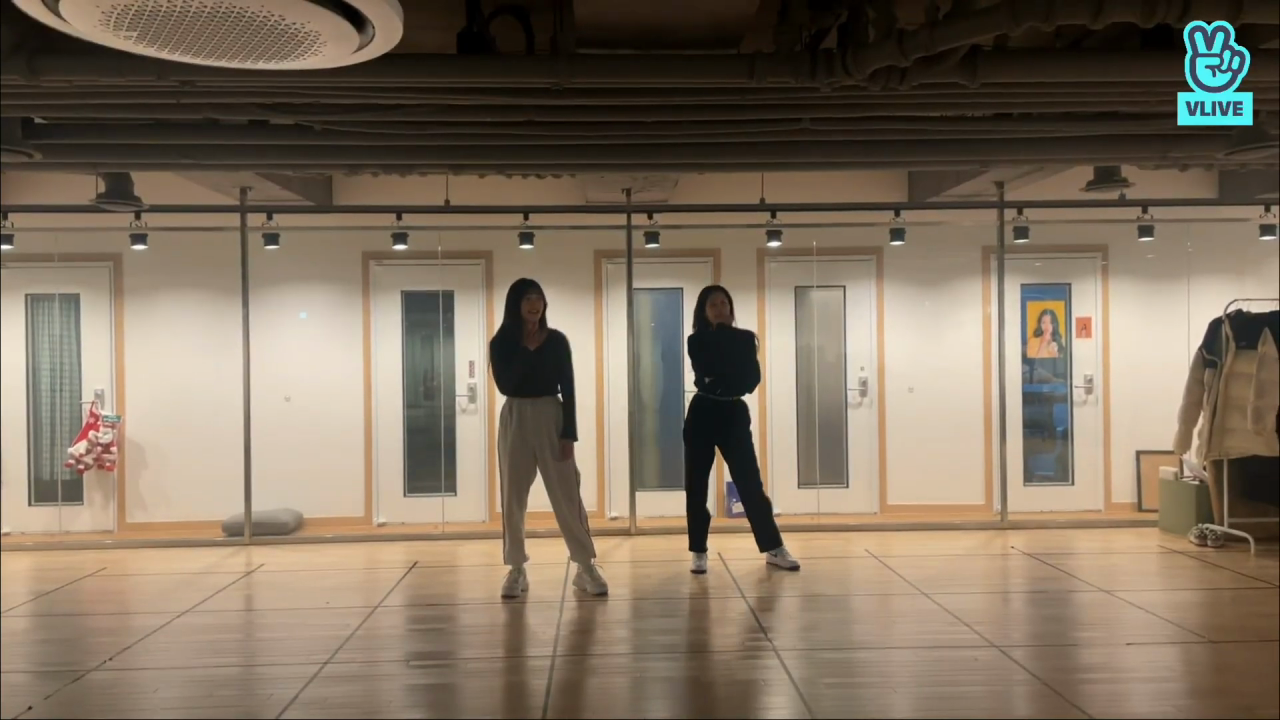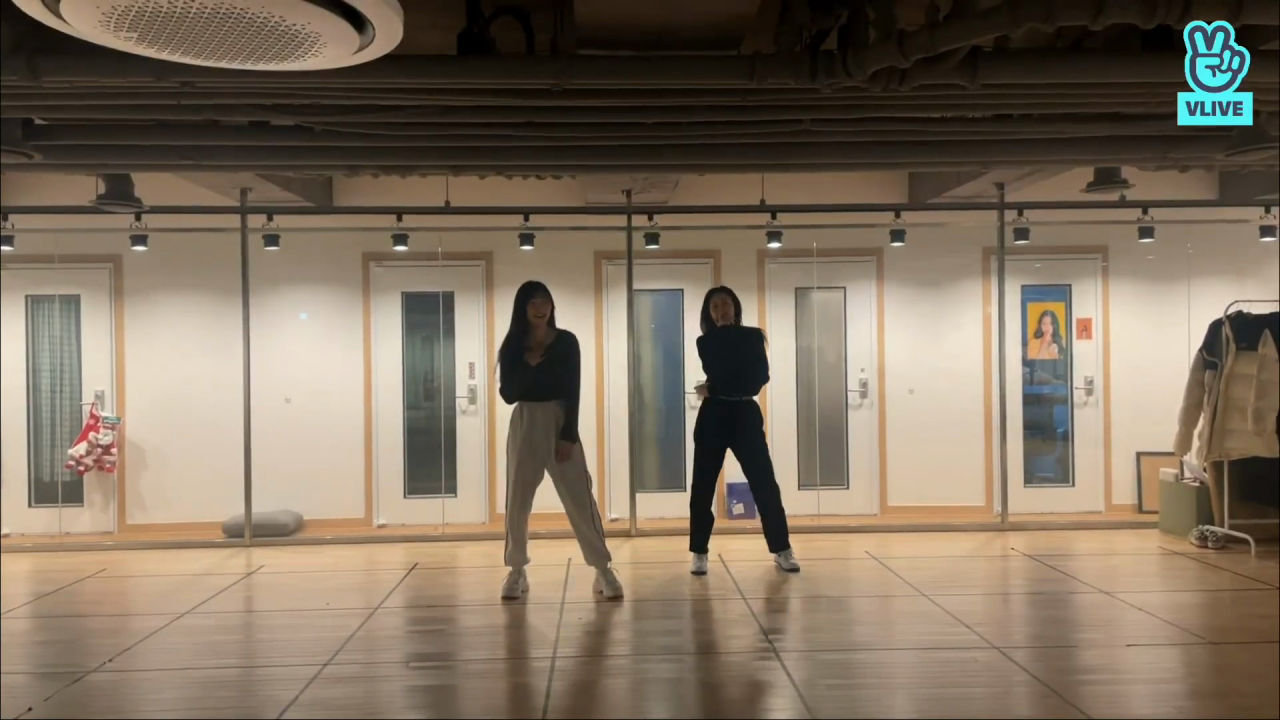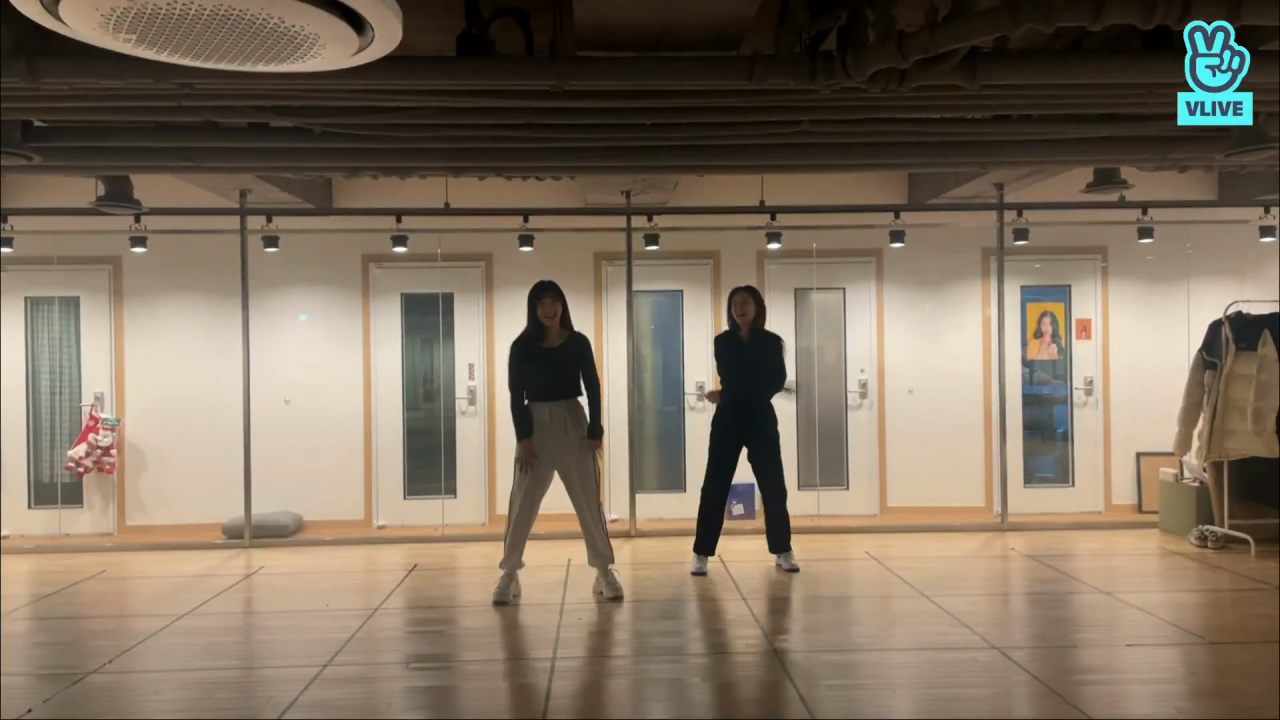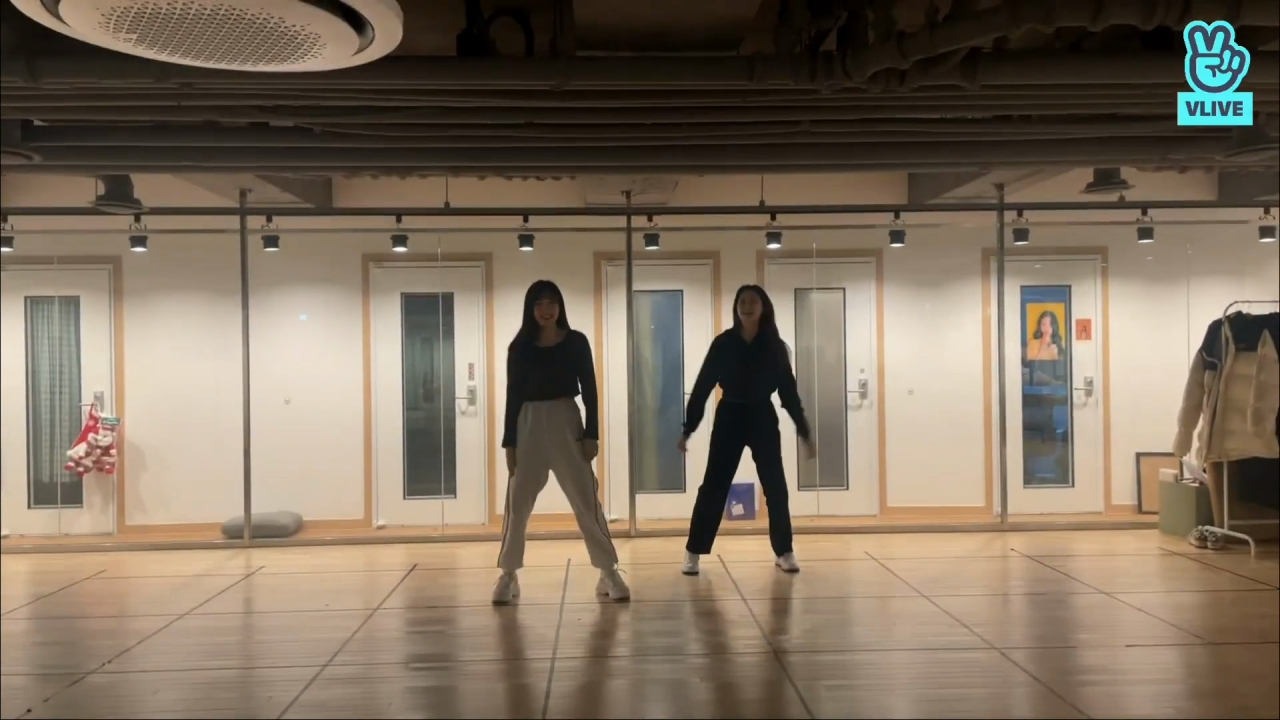
dt=0.4s
person 1, frame 1
left shoulder: (557, 341)
right shoulder: (502, 343)
left elbow: (568, 389)
right elbow: (504, 385)
left wrist: (569, 433)
right wrist: (526, 351)
left hip: (551, 417)
right hip: (515, 419)
left knee: (566, 494)
right knee: (513, 496)
left ankle: (585, 567)
right ankle: (516, 570)
person 1, frame 2
left shoulder: (566, 341)
right shoulder: (512, 348)
left elbow: (573, 392)
right elbow: (508, 394)
left wrist: (569, 435)
right wrist: (528, 365)
left hip: (559, 421)
right hip: (525, 423)
left knee: (578, 497)
right knee: (517, 500)
left ankle: (603, 570)
right ankle: (517, 571)
person 1, frame 3
left shoulder: (578, 343)
right shoulder: (522, 346)
left elbow: (593, 389)
right elbow: (516, 395)
left wrist: (595, 431)
right wrist: (523, 438)
left hip: (572, 422)
right hip: (535, 424)
left knee: (588, 499)
right knee: (523, 502)
left ankle: (604, 571)
right ankle: (509, 575)
person 1, frame 4
left shoulder: (576, 342)
right shoulder: (520, 347)
left elbow: (589, 388)
right elbow: (513, 394)
left wrist: (590, 433)
right wrist: (509, 441)
left hip: (566, 422)
right hip: (529, 423)
left knee: (585, 500)
right knee: (518, 503)
left ankle: (609, 572)
right ankle: (508, 575)
person 2, frame 1
left shoulder: (745, 339)
right shoulder: (697, 341)
left elbow: (752, 380)
right elbow: (708, 369)
left wrist: (719, 383)
right wrist: (719, 331)
left hip: (734, 413)
right hip: (702, 414)
left knee: (750, 482)
right knee: (696, 485)
left ankle: (774, 549)
right ankle: (698, 552)
person 2, frame 2
left shoulder: (752, 337)
right shoulder: (706, 342)
left elbow: (760, 377)
right elbow: (718, 372)
left wrist: (716, 388)
right wrist: (724, 332)
left hip: (746, 414)
right hip: (714, 415)
left knee: (765, 482)
right knee: (703, 486)
left ankle: (782, 550)
right ankle: (699, 553)
person 2, frame 3
left shoulder: (772, 342)
right shoulder: (723, 342)
left elbow: (775, 382)
right elbow: (732, 380)
left wrist: (729, 394)
left hip: (761, 417)
right hip: (729, 418)
left knee: (774, 487)
right knee: (715, 487)
left ankle: (783, 552)
right ankle: (702, 554)
person 2, frame 4
left shoulder: (775, 346)
right shoulder: (723, 343)
left elbow: (788, 390)
right elbow: (703, 386)
left wrist: (803, 432)
right wrist: (689, 427)
left hip: (762, 418)
right hip: (729, 417)
left knee: (776, 488)
right knee: (713, 486)
left ankle: (784, 552)
right ankle: (694, 553)
